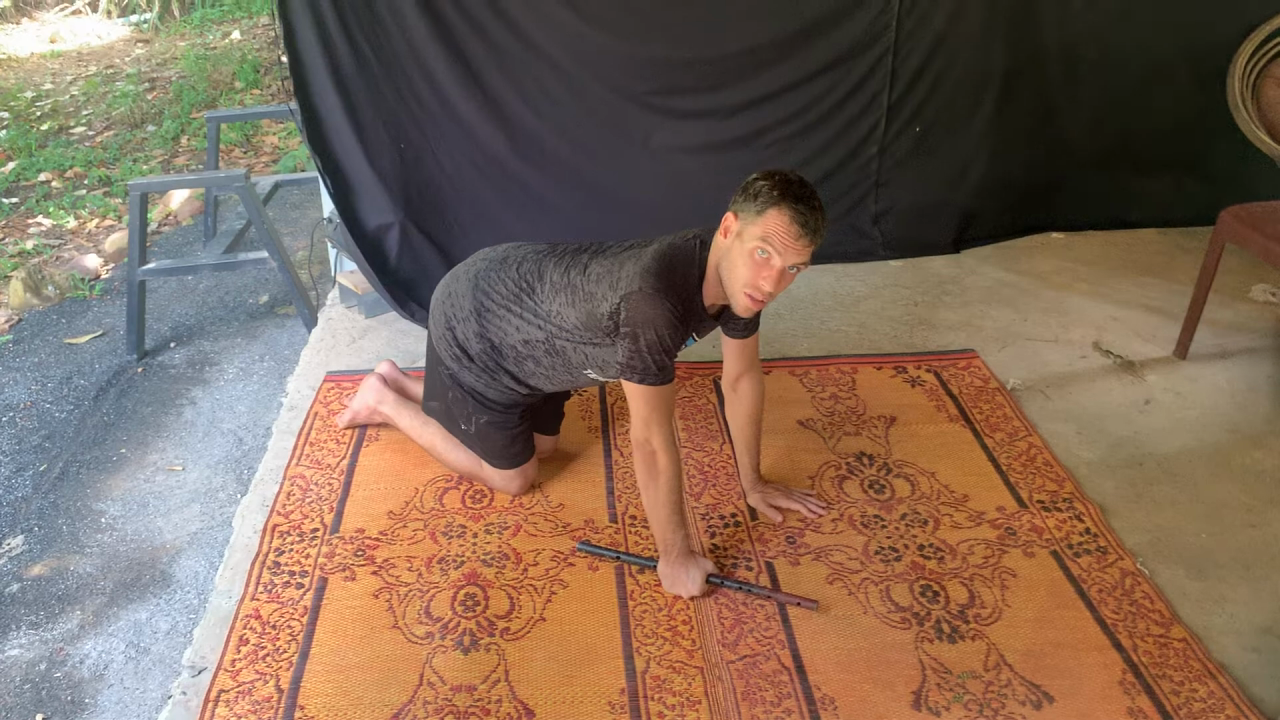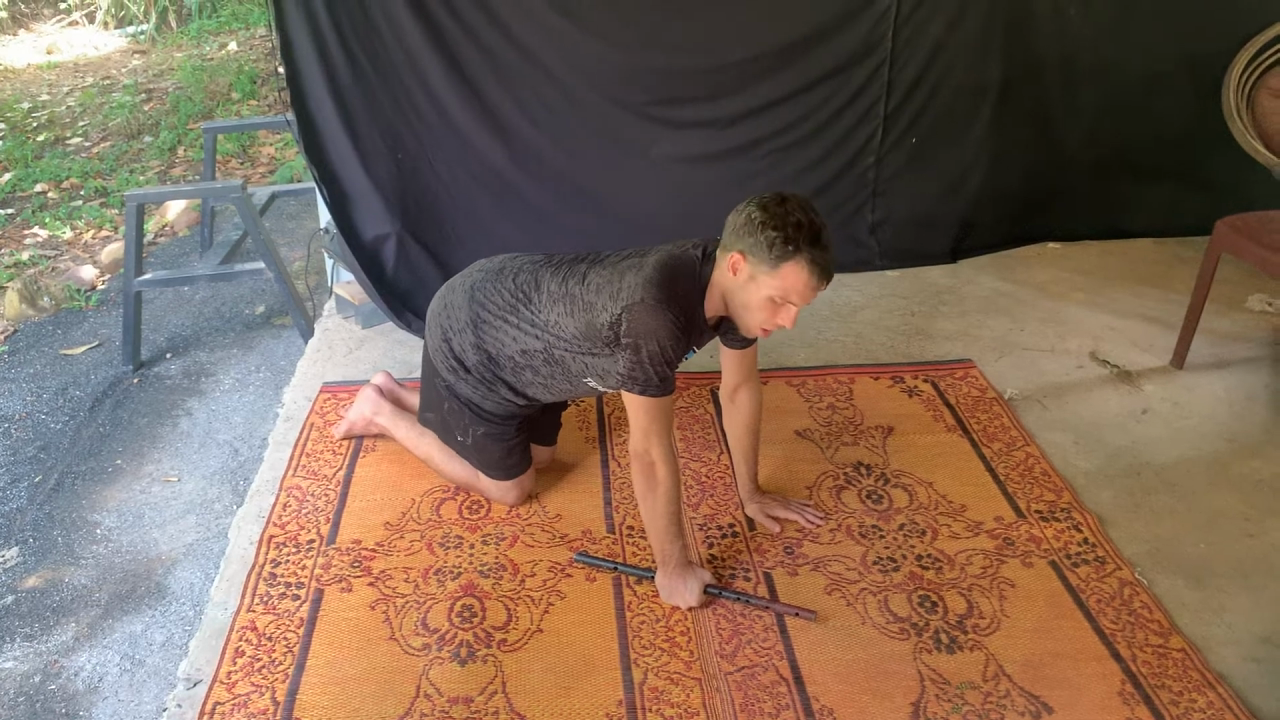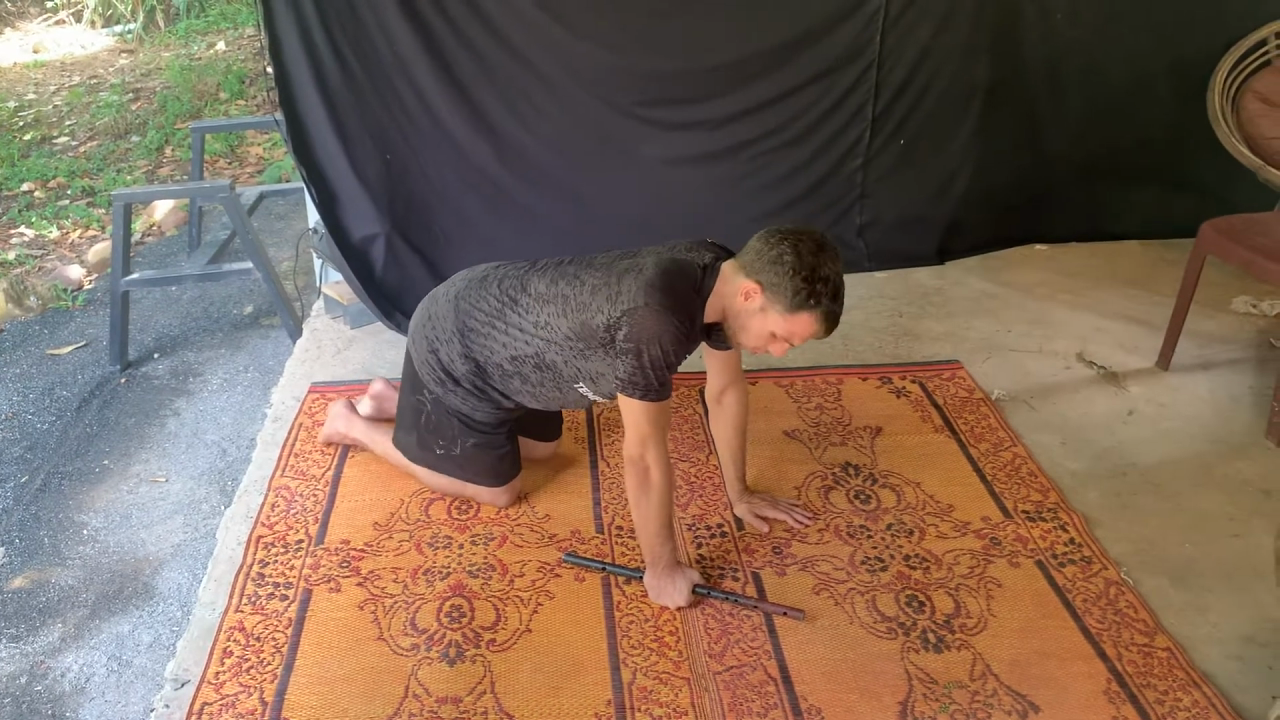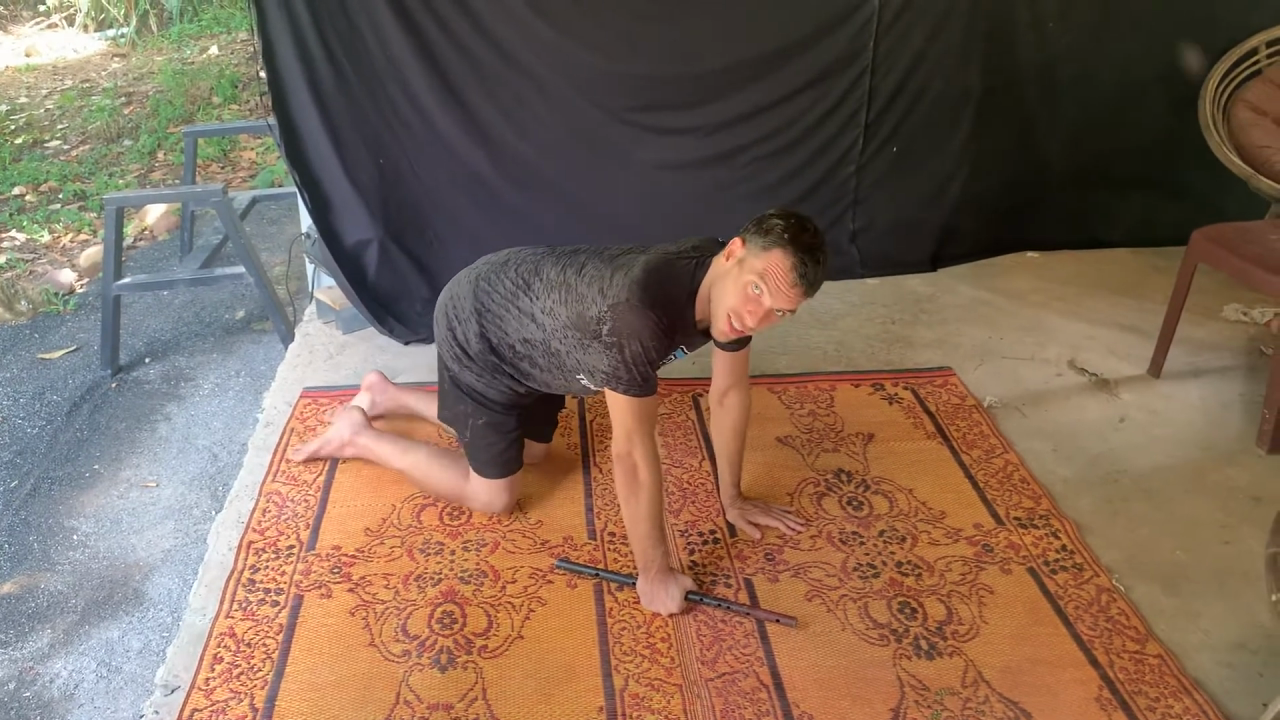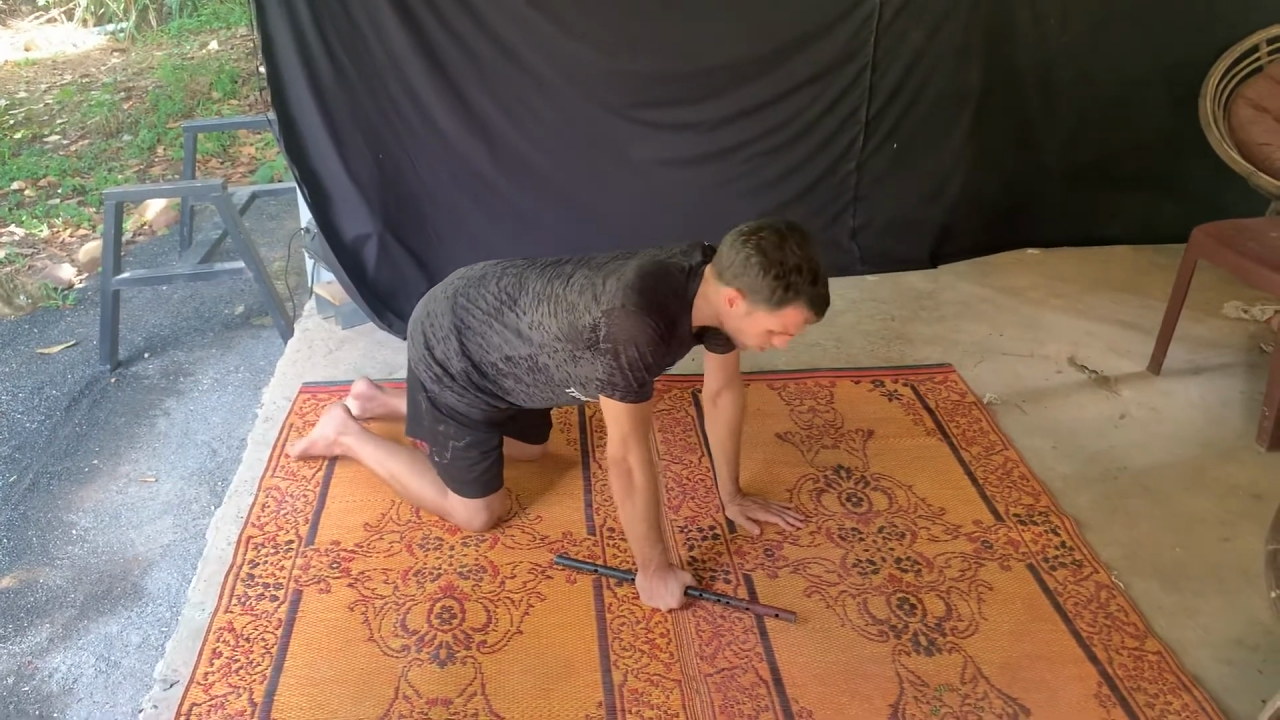
dt=1s
person 1, frame 1
left shoulder: (737, 273)
right shoulder: (652, 300)
left elbow: (742, 378)
right elbow: (652, 442)
left wrist: (752, 482)
right wrist: (675, 557)
left hip: (520, 308)
right hip: (473, 323)
left knee: (540, 445)
right knee: (513, 476)
left ankle: (401, 383)
right ankle: (383, 400)
person 1, frame 2
left shoulder: (735, 280)
right shoulder: (653, 313)
left elbow: (740, 388)
right elbow: (650, 453)
left wrist: (751, 492)
right wrist: (673, 567)
left hip: (516, 318)
right hip: (469, 335)
left knee: (537, 455)
right knee: (509, 486)
left ankle: (397, 393)
right ankle: (380, 412)
person 1, frame 3
left shoulder: (723, 273)
right shoulder: (653, 320)
left elbow: (726, 390)
right elbow: (643, 457)
left wrist: (739, 493)
right wrist: (662, 568)
left hip: (496, 321)
right hip: (454, 345)
left knee: (540, 446)
right knee: (499, 489)
left ankle: (396, 400)
right ankle: (353, 424)
person 1, frame 4
left shoulder: (730, 288)
right shoulder: (638, 311)
left elbow: (729, 393)
right elbow: (633, 453)
left wrist: (733, 497)
right wrist: (654, 572)
left hip: (525, 315)
right hip: (477, 324)
left knee: (532, 447)
right knee: (495, 494)
left ankle: (385, 395)
right ankle: (359, 437)
person 1, frame 5
left shoulder: (717, 280)
right shoulder: (631, 320)
left elbow: (723, 391)
right elbow: (627, 457)
left wrist: (731, 495)
right wrist: (653, 569)
left hip: (502, 324)
right hip: (454, 343)
left knee: (528, 446)
right knee: (480, 511)
left ankle: (379, 399)
right ankle: (347, 434)
